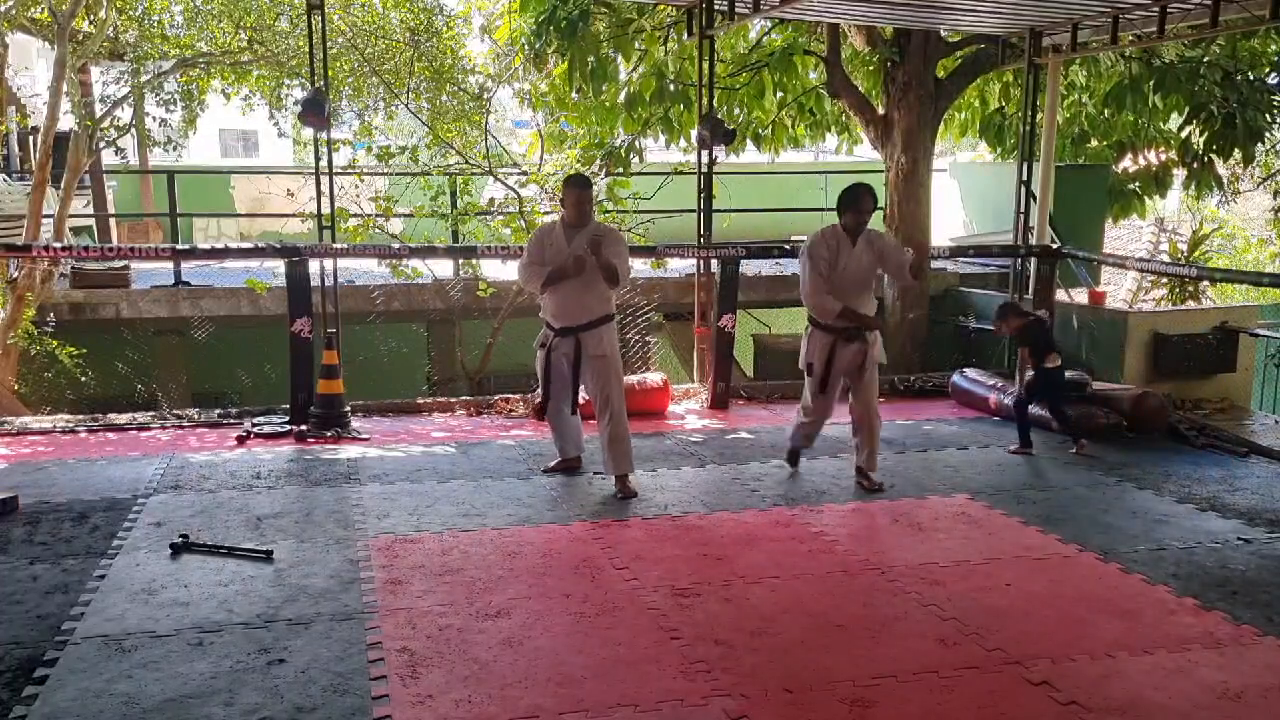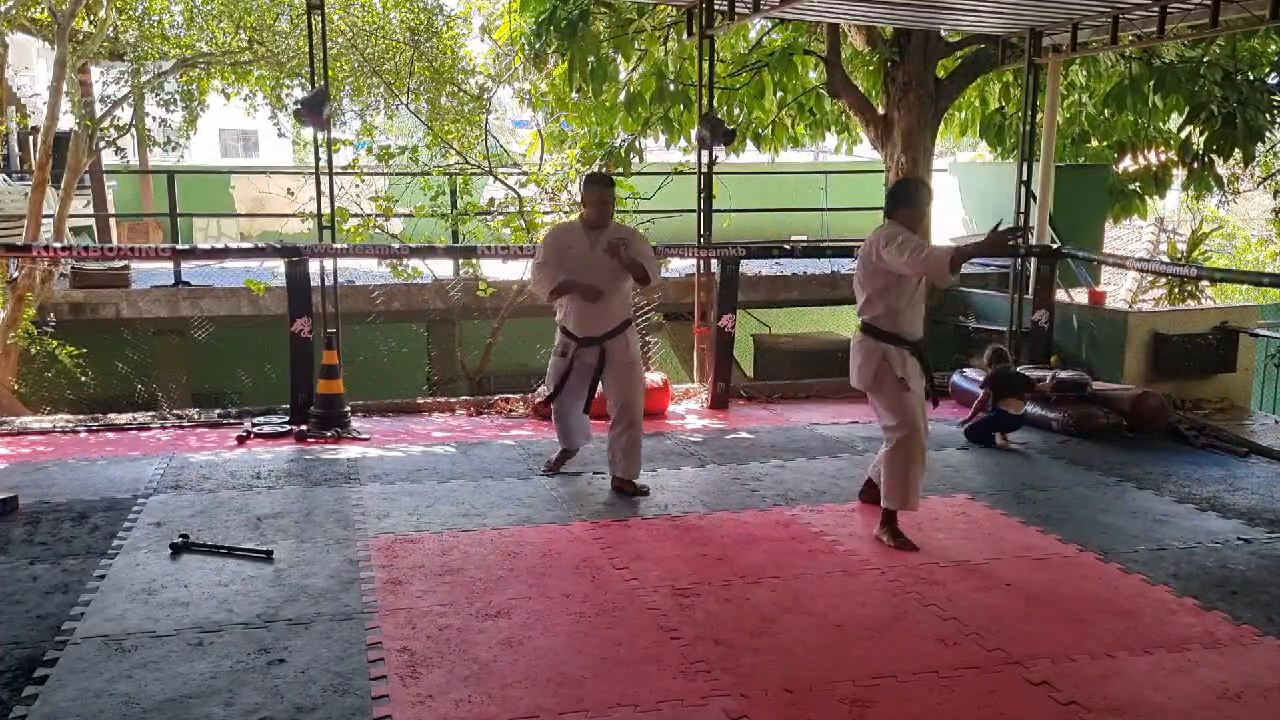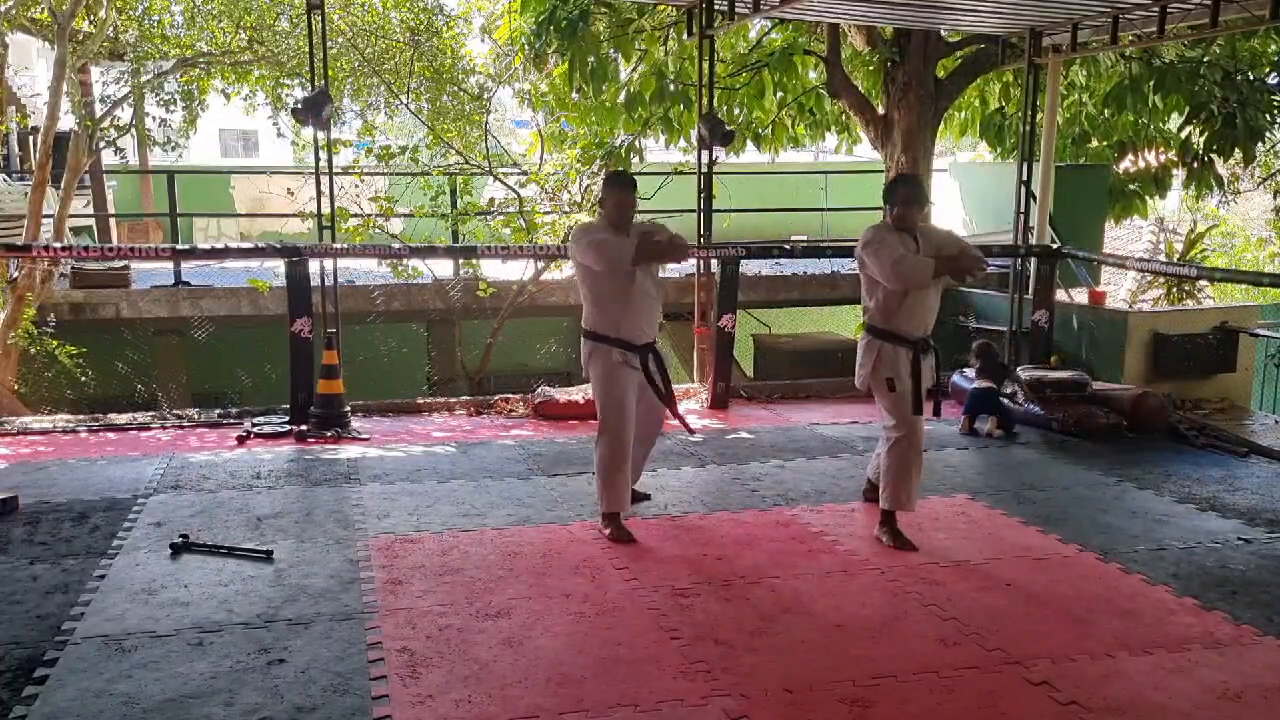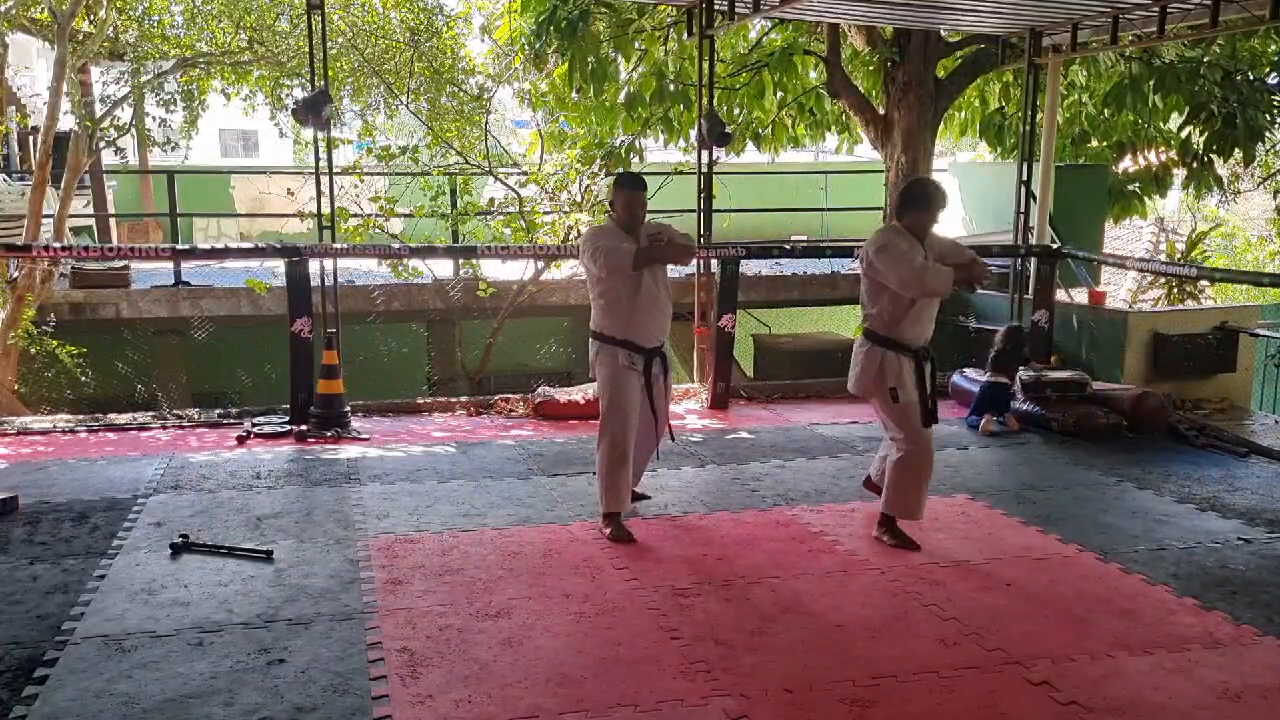
dt=0.7s
person 1, frame 1
left shoulder: (876, 241)
right shoulder: (817, 246)
left elbow: (908, 273)
right elbow: (814, 298)
left wrist: (918, 261)
right wrist: (857, 317)
left hip: (861, 338)
right hip: (826, 338)
left knee: (867, 410)
right knee: (817, 406)
left ankle: (863, 470)
right ankle: (797, 444)
person 1, frame 2
left shoulder: (891, 240)
right shoulder: (890, 239)
left elbow: (928, 271)
right elbow: (927, 260)
right wrist: (984, 247)
left hip: (898, 350)
right hip: (884, 352)
left knee: (910, 428)
right knee: (907, 432)
left ankle: (873, 487)
right ankle: (888, 523)
person 1, frame 3
left shoulder: (931, 236)
right shoulder: (875, 238)
left elbow: (974, 259)
right elbow: (901, 271)
left wrist: (956, 265)
right wrist: (949, 264)
left hip: (916, 350)
right hip: (886, 350)
left knee: (900, 425)
right knee: (906, 432)
left ankle: (874, 485)
right ankle: (887, 522)
person 1, frame 4
left shoulder: (928, 242)
right shoulder: (885, 243)
left elbow: (962, 256)
right elbow: (921, 279)
left wrist: (970, 271)
right wrist: (964, 274)
left hip: (910, 357)
right hip: (885, 358)
left knee: (905, 431)
right knee: (915, 443)
left ankle: (877, 477)
right ankle: (887, 524)
person 2, frame 1
left shoulder: (608, 235)
right shoulder: (543, 235)
left elbow: (618, 278)
right elbow: (527, 275)
left wrist: (600, 258)
right wrist: (565, 270)
left hip: (596, 334)
right hip: (555, 334)
left knee: (610, 403)
right knee: (555, 401)
left ankle: (621, 475)
right ankle: (570, 456)
person 2, frame 2
left shoulder: (628, 236)
right shoulder: (559, 236)
left elbow: (650, 274)
right elbow: (541, 278)
left wrist: (624, 260)
right wrist: (577, 287)
left hip: (617, 340)
right hip: (573, 341)
left knee: (628, 408)
right knee: (563, 402)
left ankle: (623, 476)
right ankle: (570, 445)
person 2, frame 3
left shoulder: (647, 232)
right shoulder: (586, 235)
left elbow: (681, 249)
right elbow: (613, 254)
left wrist: (659, 248)
right wrist: (650, 250)
left hip: (645, 349)
right hip: (608, 350)
left knee: (650, 421)
right knee: (617, 428)
left ankle: (625, 486)
right ankle: (611, 514)
person 2, frame 4
left shoulder: (657, 233)
right shoulder: (596, 238)
left elbow: (687, 250)
right elbow: (614, 260)
left wrist: (657, 250)
right wrist: (658, 251)
left hip: (652, 351)
right hip: (616, 352)
left knee: (650, 426)
right knee: (619, 430)
left ankle: (624, 486)
right ankle: (611, 514)
